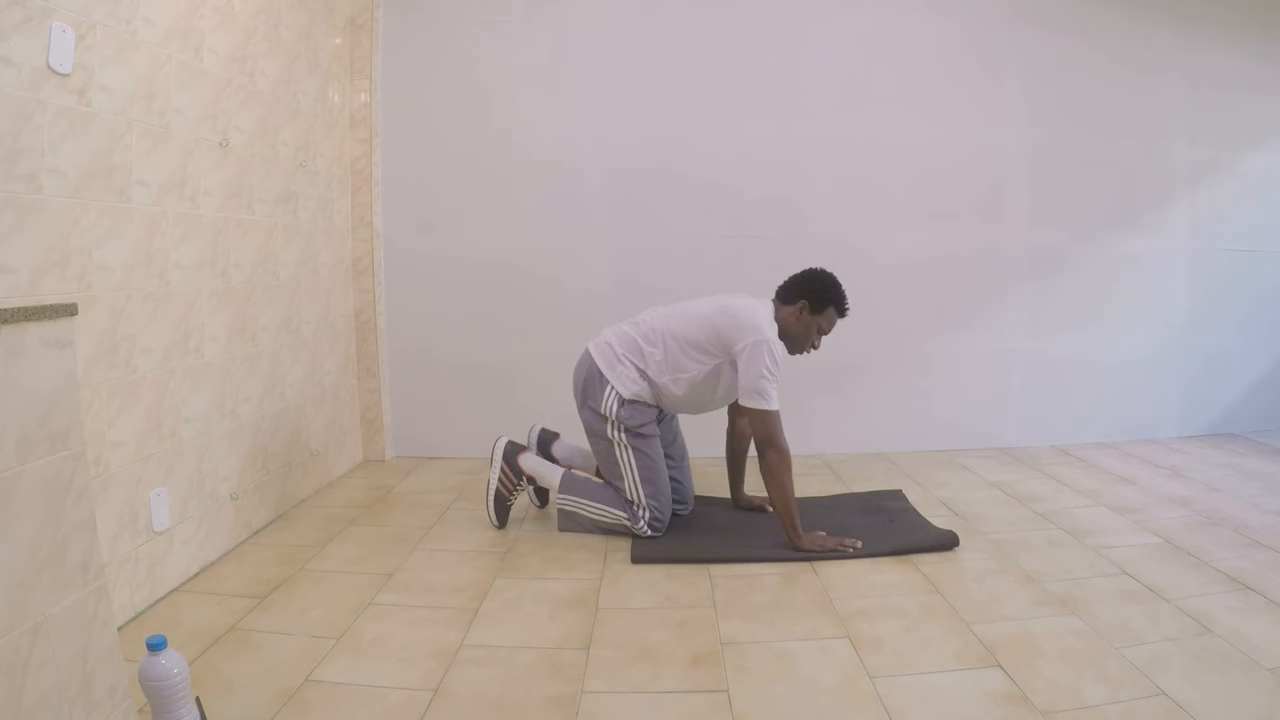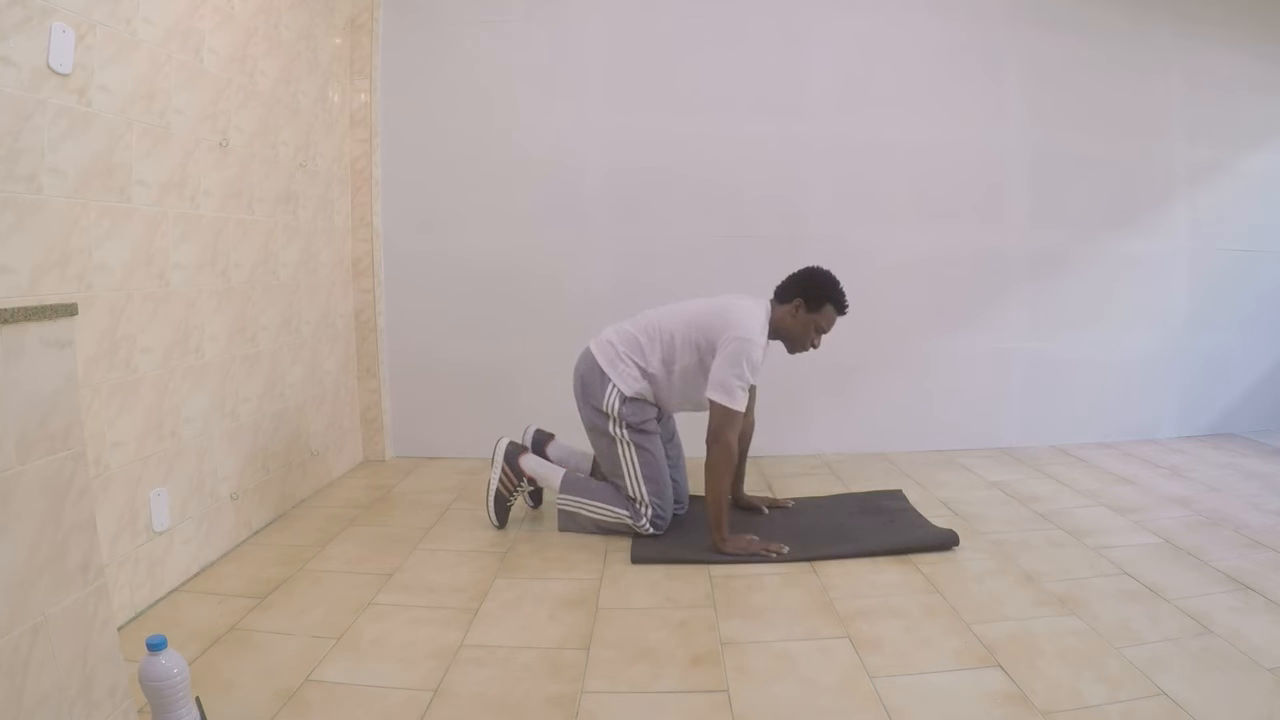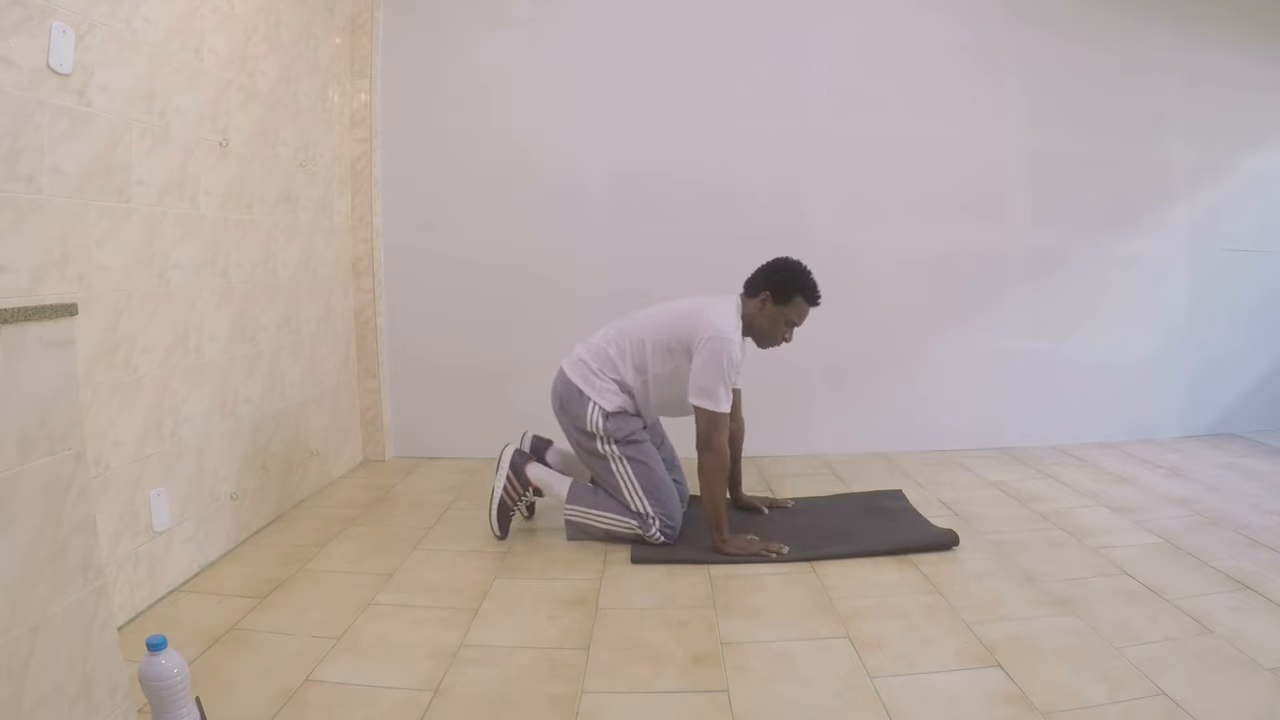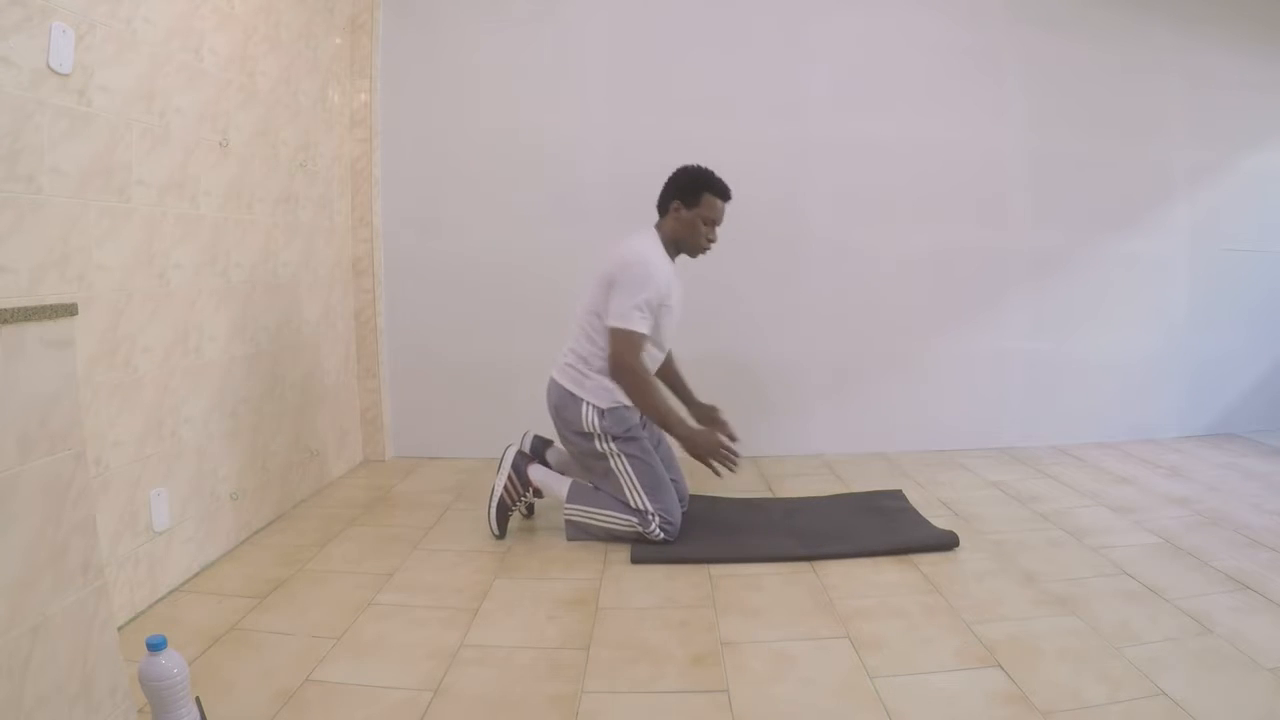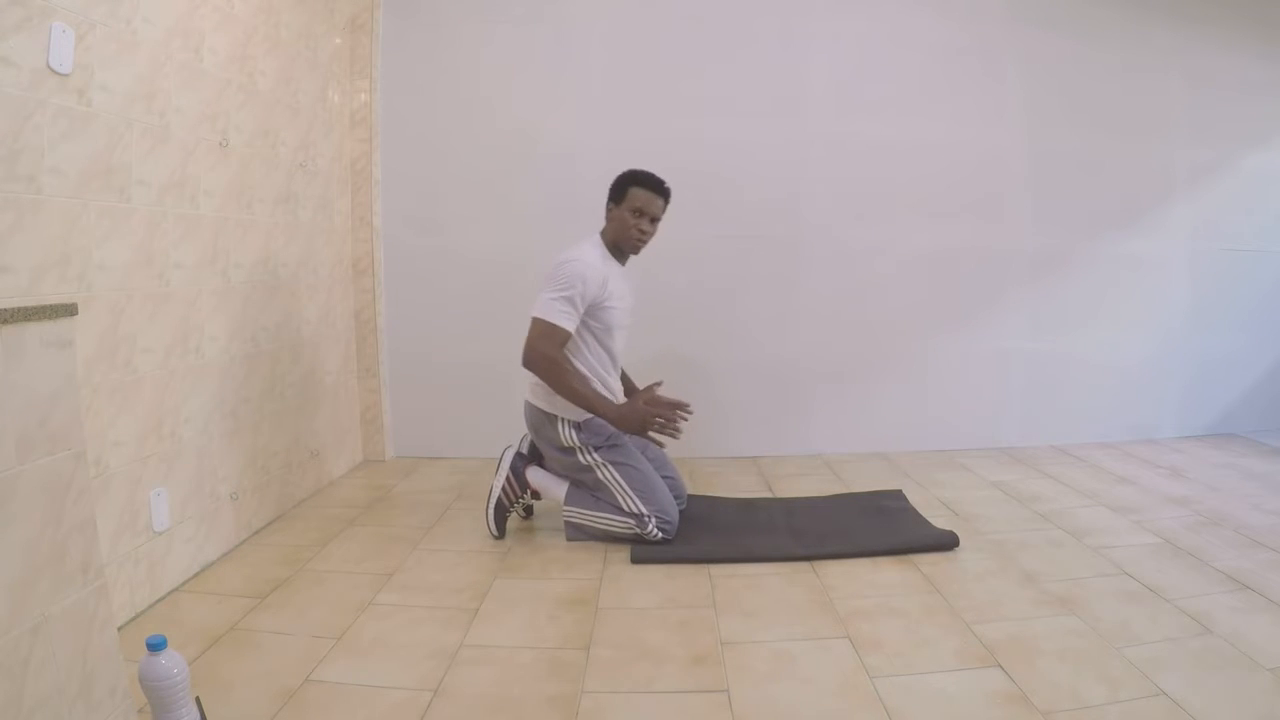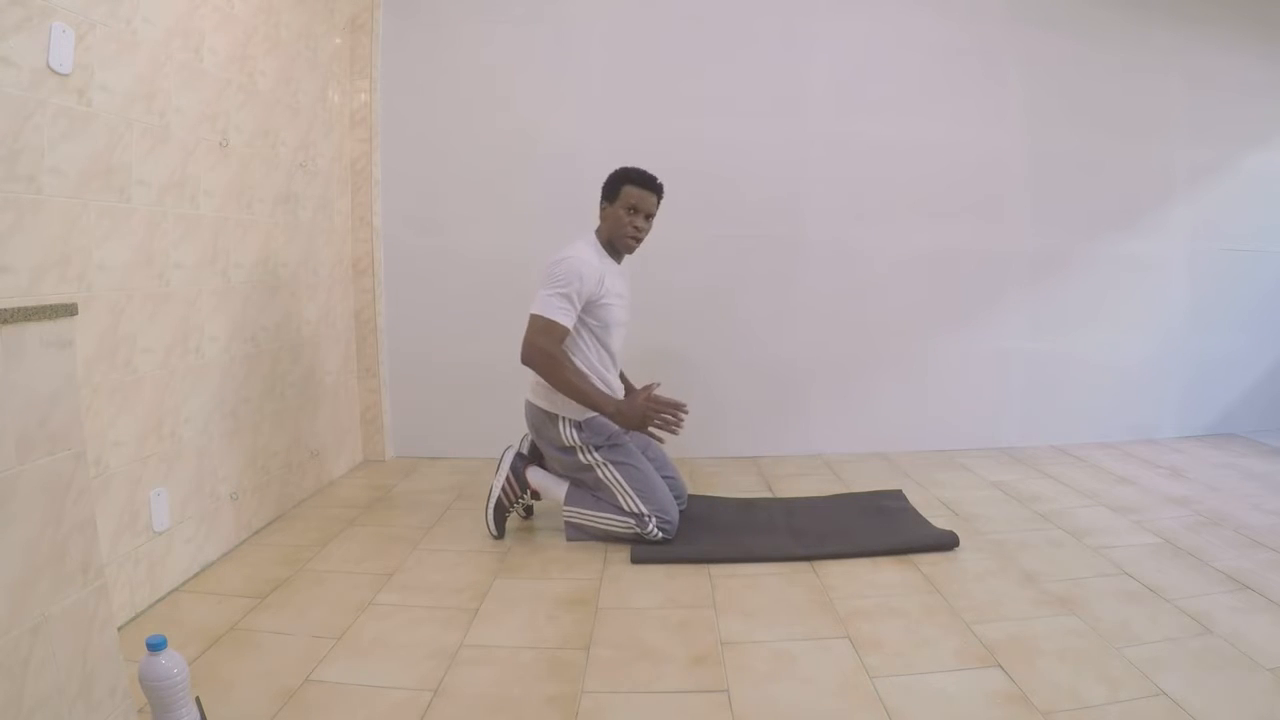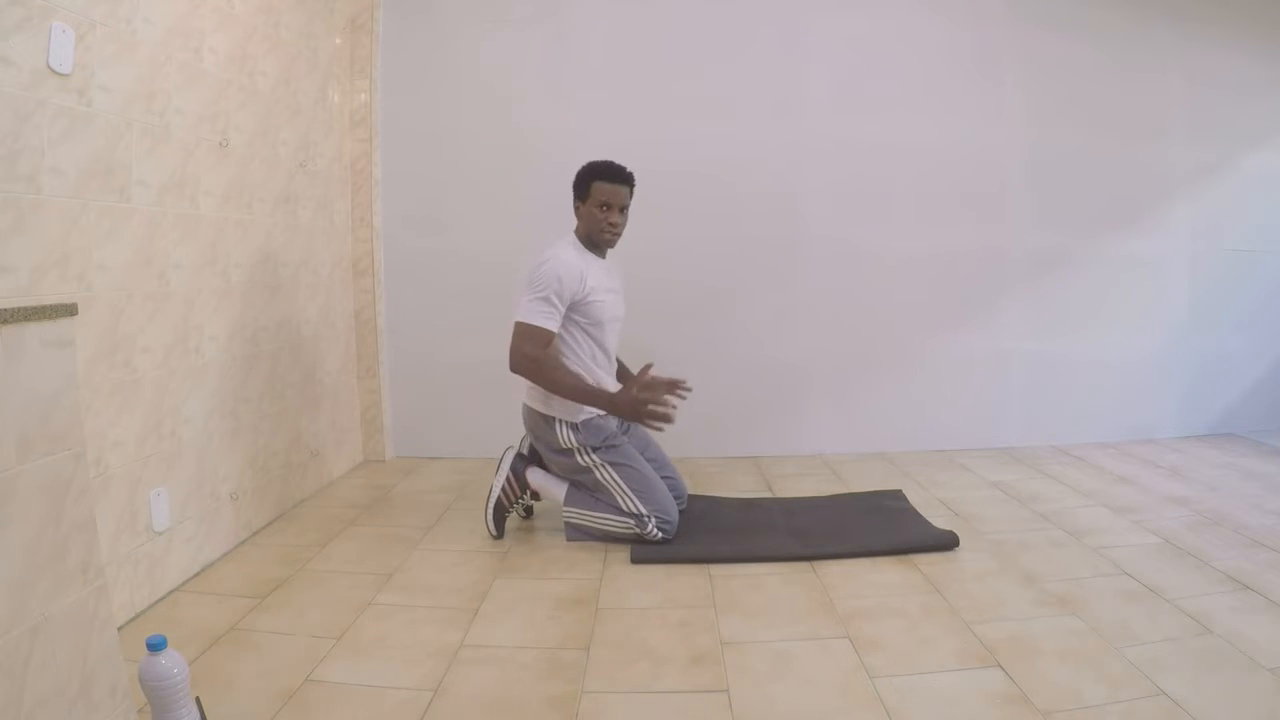
dt=0.7s
person 1, frame 1
left shoulder: (753, 322)
right shoulder: (761, 338)
left elbow: (740, 421)
right elbow: (771, 444)
left wrist: (739, 494)
right wrist: (797, 535)
left hip: (638, 385)
right hip: (613, 383)
left knee: (679, 500)
right knee: (649, 517)
left ankle: (554, 451)
right ankle: (522, 465)
person 1, frame 2
left shoulder: (753, 322)
right shoulder: (746, 337)
left elbow: (743, 421)
right elbow: (721, 440)
left wrist: (738, 493)
right wrist: (722, 536)
left hip: (634, 383)
right hip: (612, 381)
left knee: (673, 500)
right knee: (651, 514)
left ankle: (548, 452)
right ankle: (524, 467)
person 1, frame 3
left shoulder: (728, 322)
right shoulder: (721, 337)
left elbow: (732, 422)
right elbow: (712, 444)
left wrist: (737, 493)
right wrist: (722, 538)
left hip: (610, 393)
right hip: (592, 397)
left knee: (675, 496)
right knee: (661, 523)
left ankle: (546, 458)
right ankle: (529, 476)
person 1, frame 4
left shoulder: (657, 261)
right shoulder: (644, 264)
right elbow: (623, 364)
left wrist: (693, 404)
right wrist: (684, 434)
left hip: (613, 402)
right hip: (590, 403)
left knee: (675, 497)
right knee: (662, 521)
left ankle: (545, 456)
right ankle: (531, 477)
person 1, frame 5
left shoulder: (613, 270)
right shoulder: (582, 267)
right elbow: (538, 354)
left wrist: (637, 398)
right wrist: (617, 413)
left hip: (597, 414)
right hip: (570, 420)
left knee: (674, 496)
right knee: (660, 521)
left ankle: (542, 462)
right ankle: (531, 478)
person 1, frame 6
left shoulder: (613, 269)
right shoulder: (578, 265)
right elbow: (536, 351)
left wrist: (635, 398)
right wrist: (616, 409)
left hip: (599, 414)
right hip: (571, 420)
left knee: (675, 495)
right knee: (661, 520)
left ankle: (543, 461)
right ankle: (529, 478)
person 1, frame 7
left shoulder: (604, 267)
right shoulder: (560, 267)
right elbow: (524, 358)
left wrist: (633, 383)
right wrist: (613, 401)
left hip: (600, 415)
right hip: (569, 422)
left knee: (676, 496)
right knee: (660, 521)
left ankle: (543, 464)
right ankle: (530, 480)
